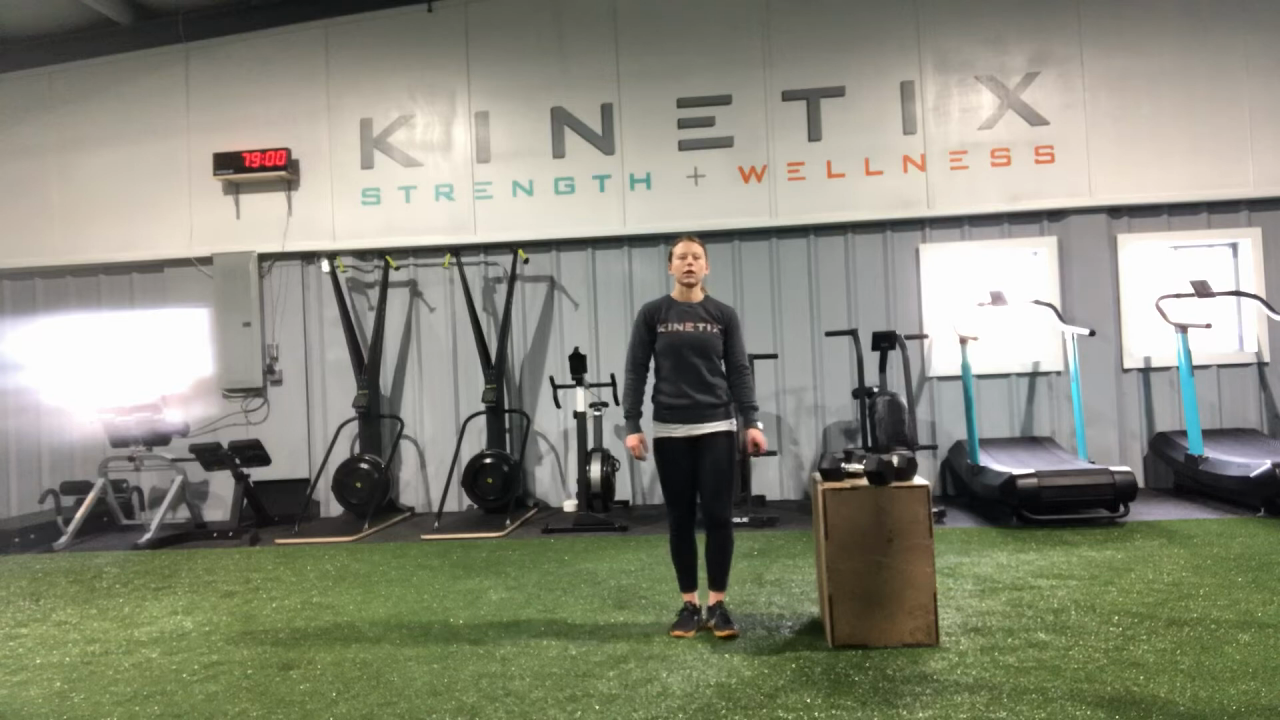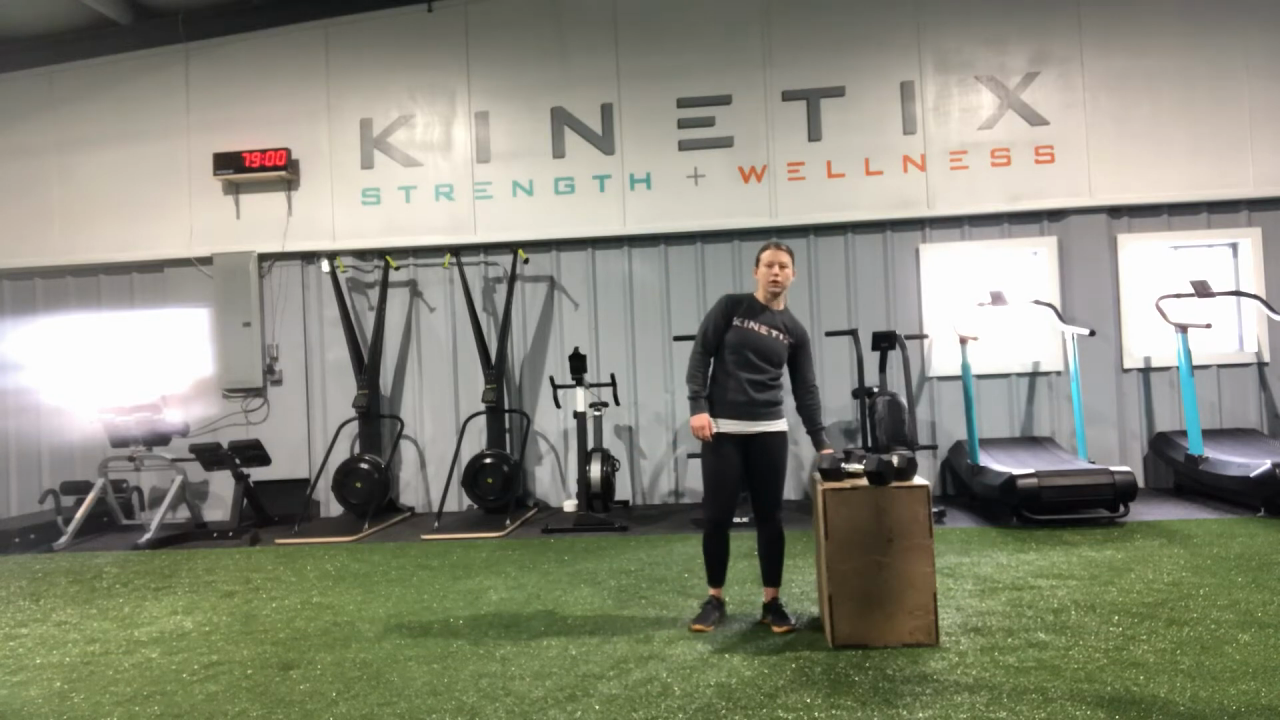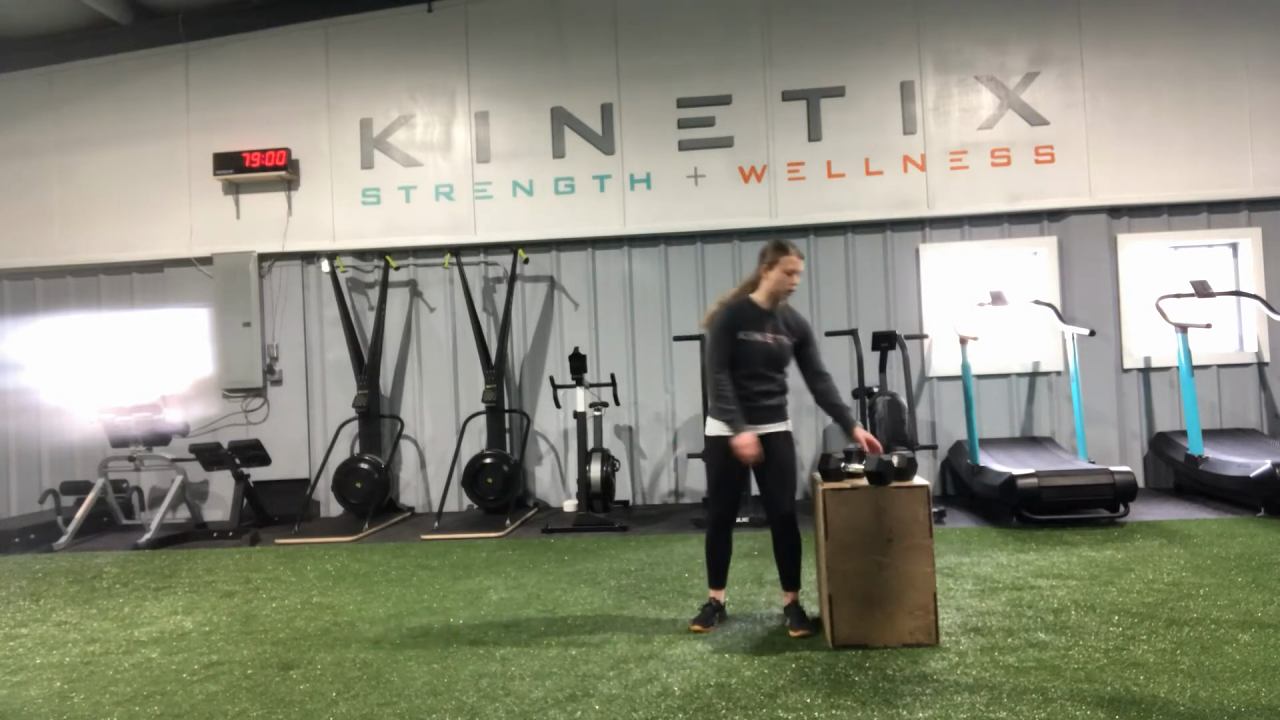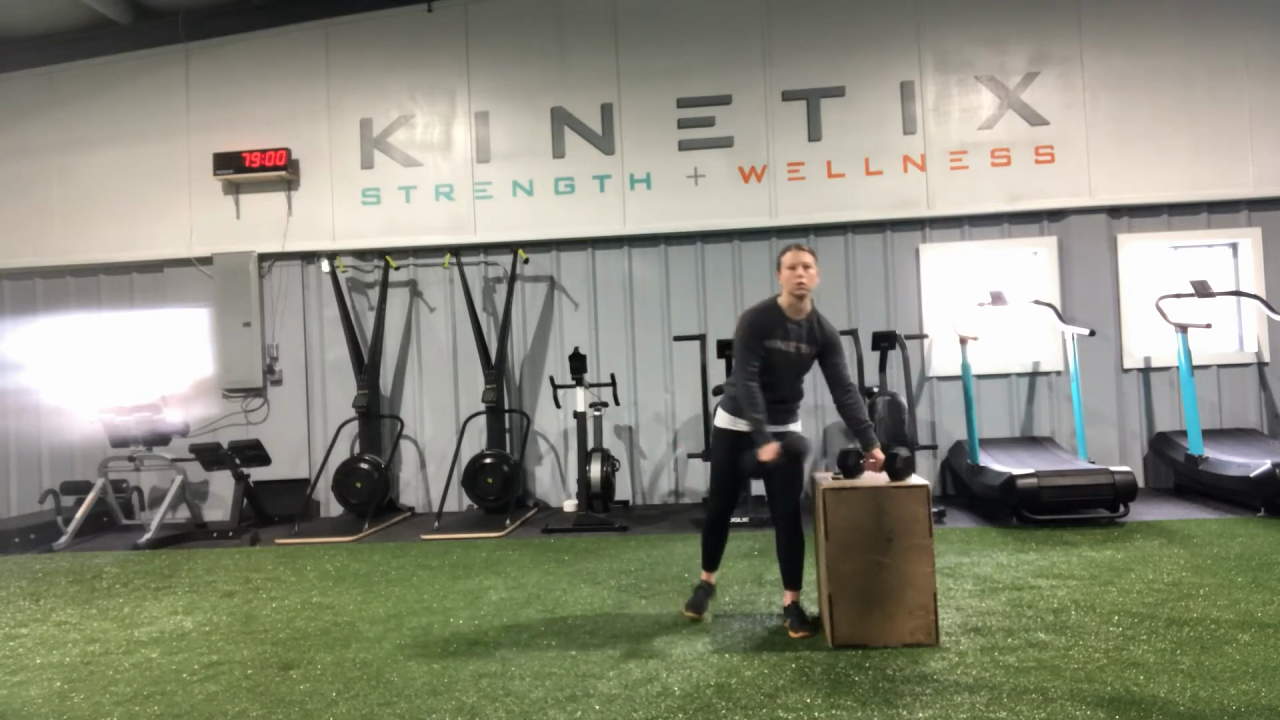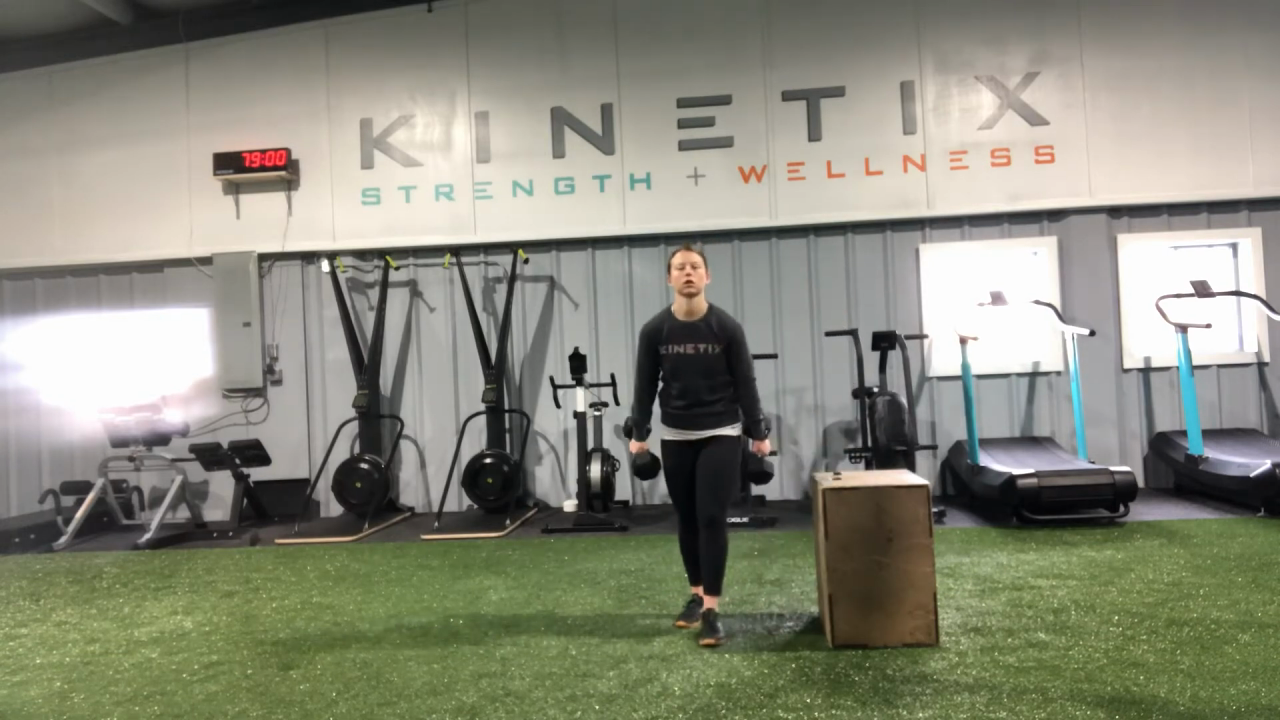
dt=1s
person 1, frame 1
left shoulder: (723, 314)
right shoulder: (652, 313)
left elbow: (739, 371)
right elbow: (636, 371)
left wrist: (751, 421)
right wrist: (632, 425)
left hip: (716, 427)
right hip: (670, 430)
left knee: (718, 515)
right knee: (680, 519)
left ankle: (717, 604)
right ankle: (690, 604)
person 1, frame 2
left shoulder: (795, 330)
right shoulder: (730, 307)
left elbow: (805, 390)
right elbow: (700, 356)
left wrist: (821, 443)
right wrist: (697, 406)
left hip: (769, 429)
right hip: (723, 426)
left knee: (769, 516)
right knee: (717, 515)
left ankle: (772, 601)
right ankle: (715, 598)
person 1, frame 3
left shoulder: (795, 324)
right shoulder: (731, 314)
left elbow: (818, 378)
right elbow: (717, 376)
left wrist: (851, 426)
right wrist: (738, 430)
left hip: (774, 428)
right hip: (728, 428)
left knee: (784, 514)
right knee: (721, 514)
left ankle: (792, 603)
right ankle: (715, 600)
person 1, frame 4
left shoulder: (823, 331)
right shoulder: (755, 319)
left elbow: (843, 389)
right elbow: (746, 380)
left wrist: (870, 442)
right wrist: (761, 439)
left hip: (784, 424)
right hip: (736, 422)
left knee: (788, 514)
right knee: (721, 505)
left ankle: (792, 603)
right ankle: (707, 581)
person 1, frame 5
left shoulder: (727, 327)
right shoulder: (654, 330)
left elbow: (745, 383)
right elbow: (645, 384)
left wrist: (758, 432)
right wrist: (639, 433)
left hip: (721, 432)
right hip: (676, 434)
left knee: (712, 518)
right knee: (687, 519)
left ankle: (711, 610)
right ankle: (697, 594)
